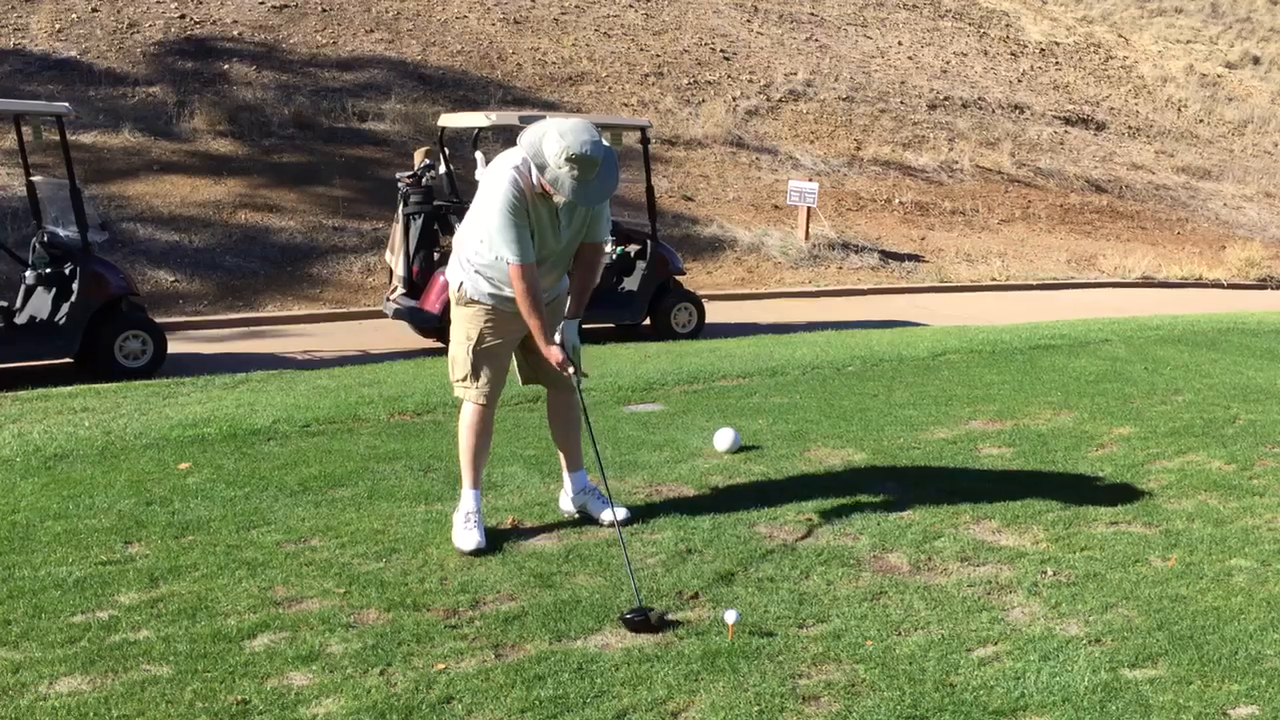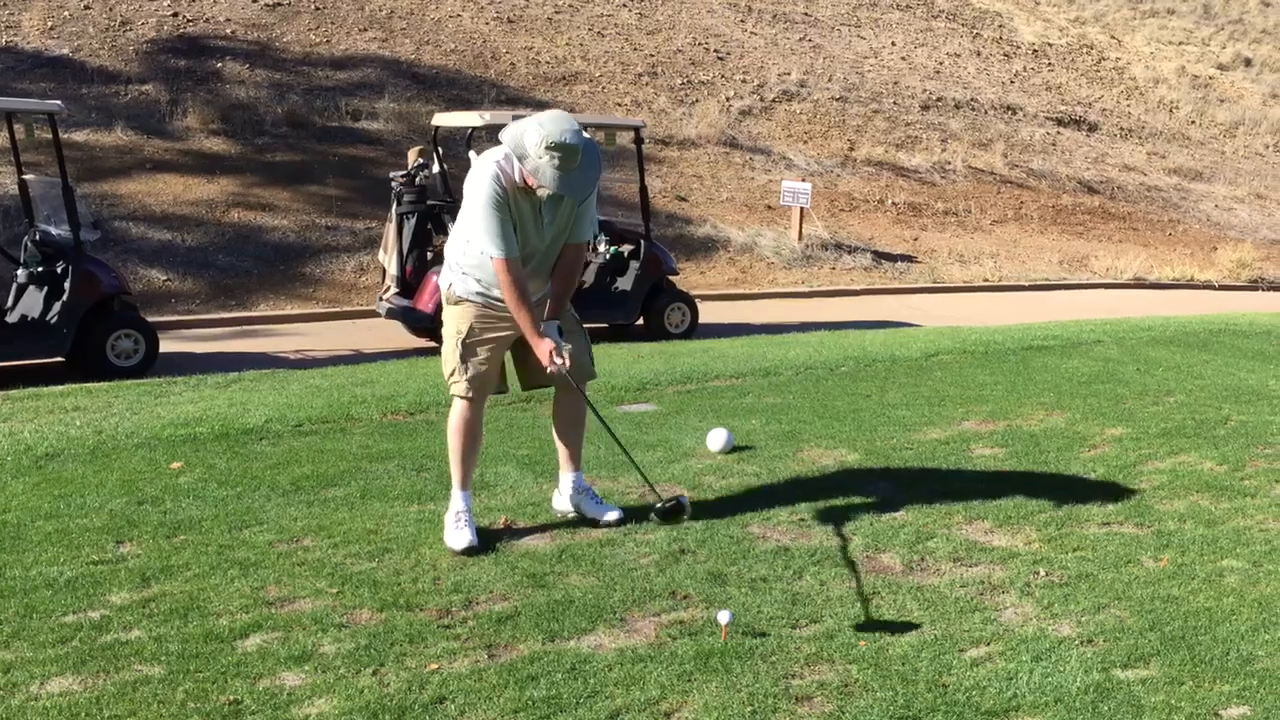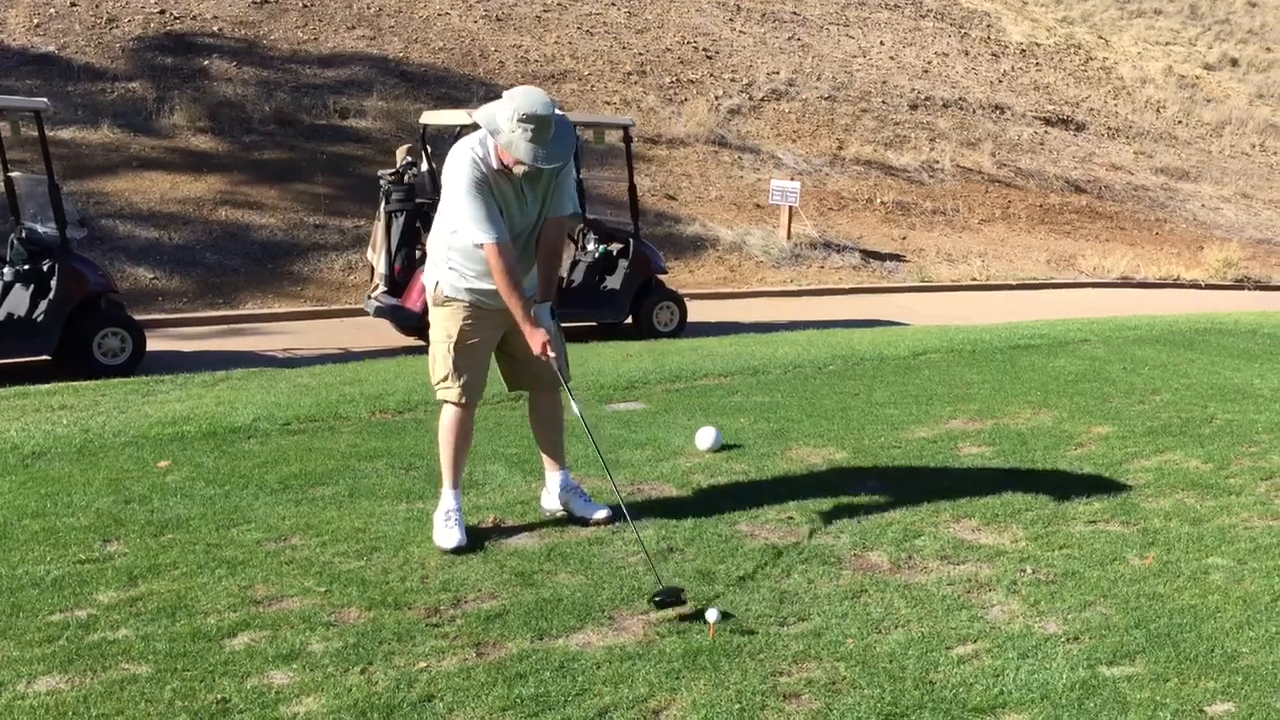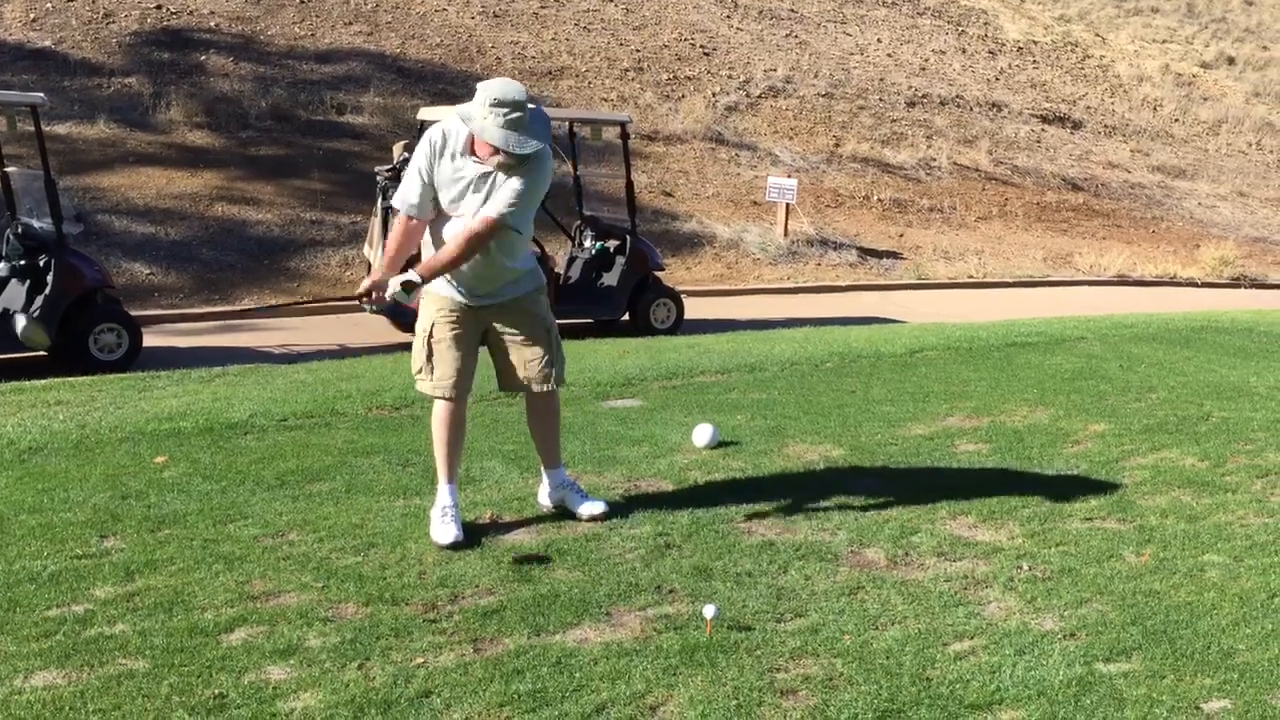
dt=0.5s
person 1, frame 1
left shoulder: (590, 177)
right shoulder: (506, 182)
left elbow: (591, 248)
right elbow: (520, 275)
left wrist: (573, 319)
right wrist: (545, 344)
left hip: (550, 290)
right hip: (485, 289)
left knee: (564, 384)
right knee: (480, 396)
left ankle: (576, 488)
right ankle: (469, 506)
person 1, frame 2
left shoulder: (578, 176)
right shoulder: (490, 177)
left elbow: (573, 251)
right elbow: (506, 271)
left wrist: (552, 321)
right wrist: (535, 339)
left hip: (543, 292)
right hip: (477, 292)
left knee: (574, 380)
right knee: (469, 395)
left ankle: (571, 489)
right ankle: (459, 507)
person 1, frame 3
left shoulder: (554, 156)
right shoulder: (467, 164)
left elbow: (554, 231)
right elbow: (497, 255)
left wrist: (543, 305)
right wrist: (528, 327)
left hip: (525, 288)
right hip: (462, 291)
left knee: (546, 385)
right knee: (461, 398)
left ankle: (558, 486)
right ankle: (449, 505)
person 1, frame 4
left shoulder: (534, 159)
right shoulder: (439, 141)
left elbow: (479, 231)
right elbow: (411, 217)
left wrist: (416, 276)
right wrist: (385, 270)
left hip: (515, 287)
right hip: (447, 289)
left knee: (541, 384)
right knee: (449, 392)
left ankle: (556, 483)
right ankle: (446, 499)
